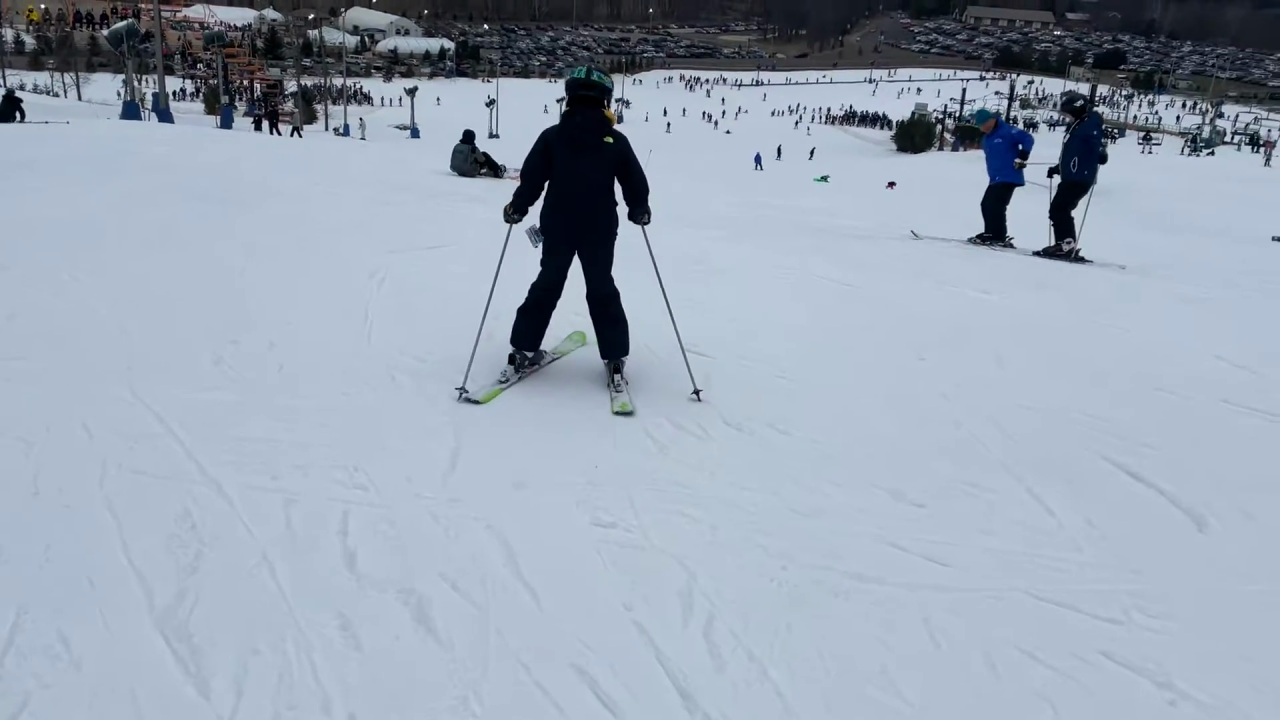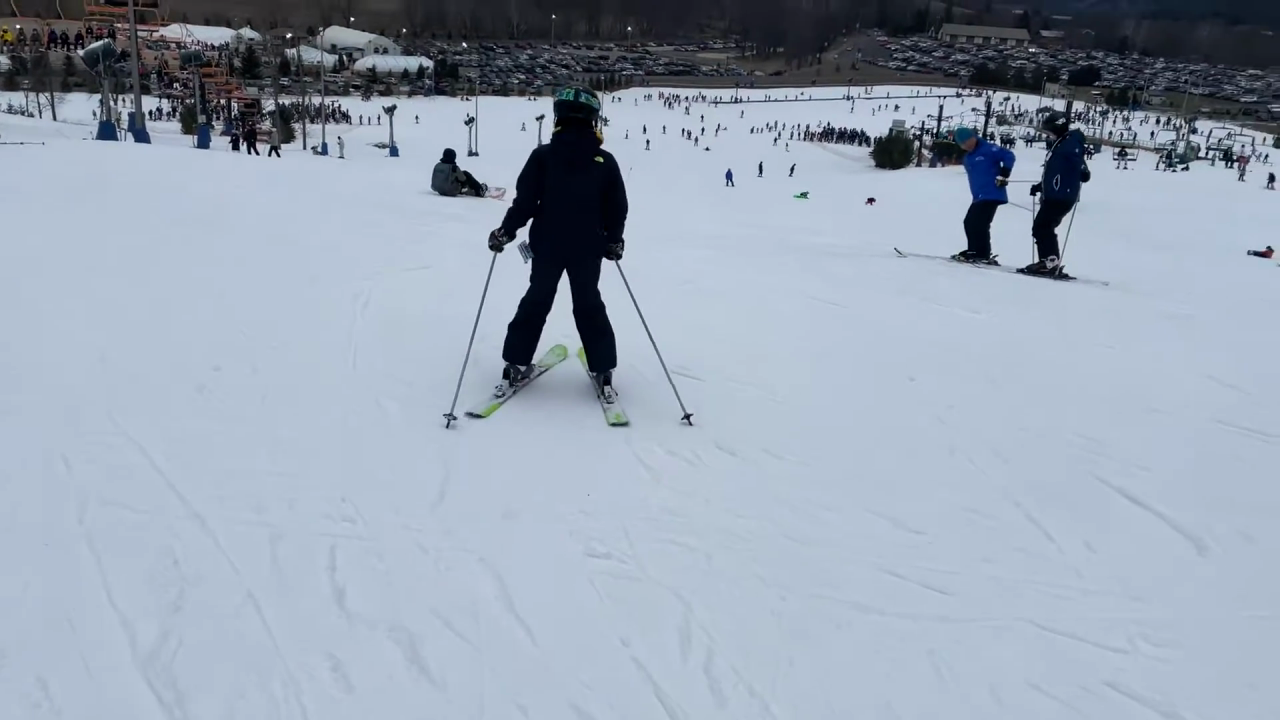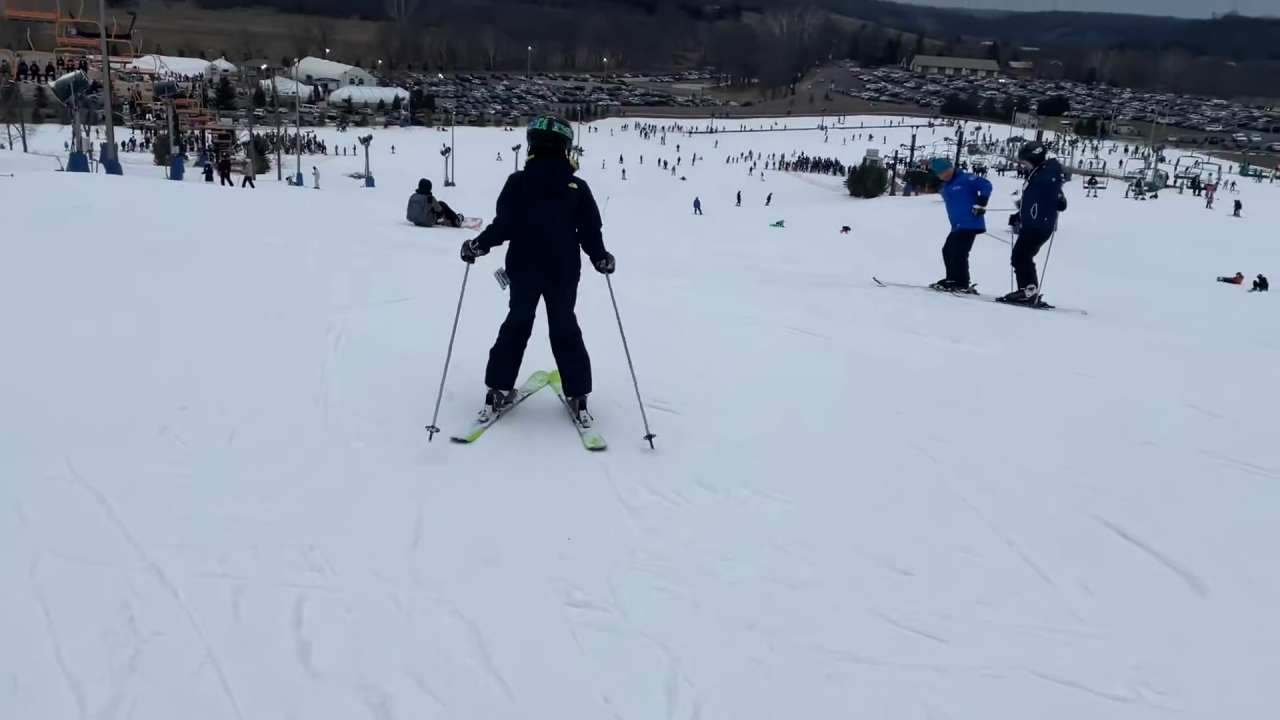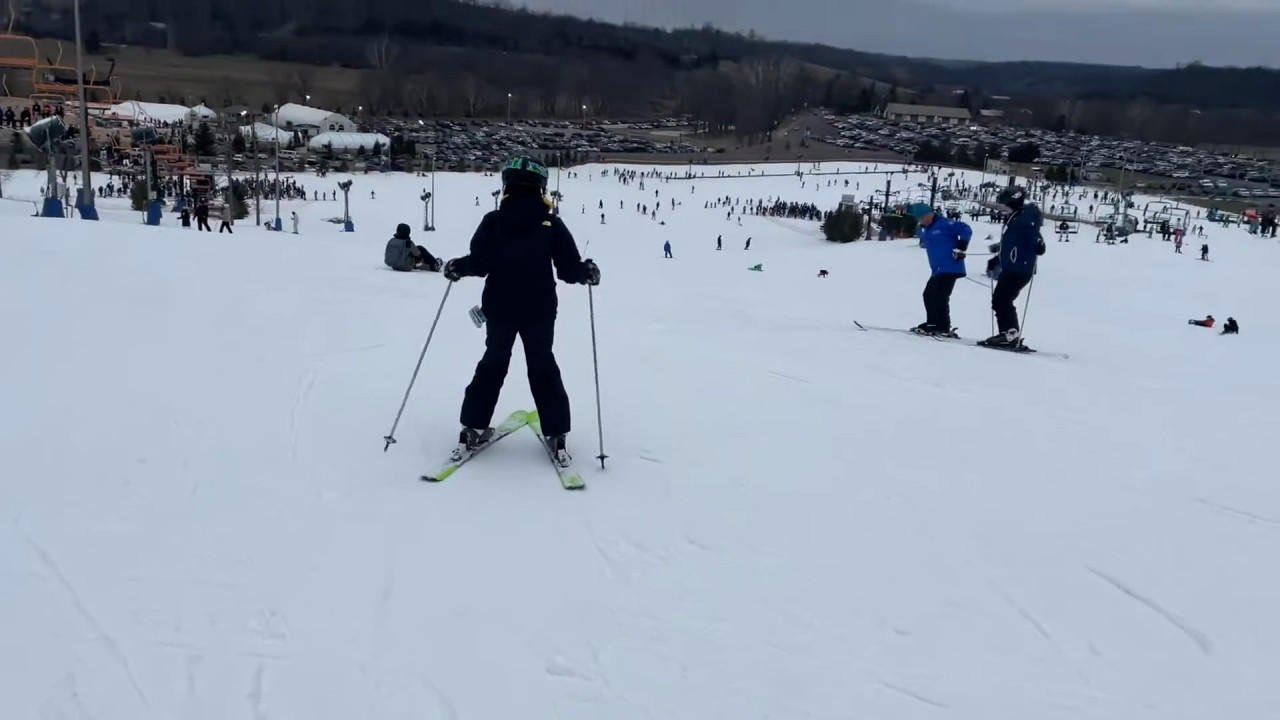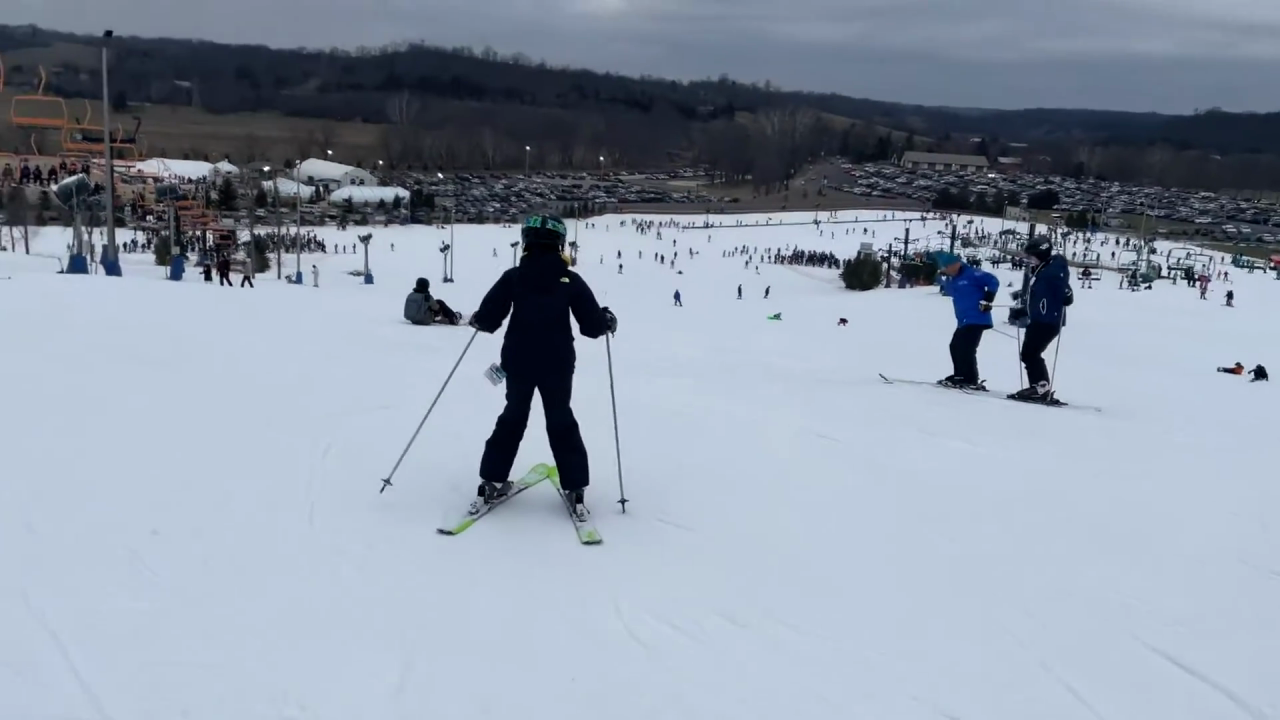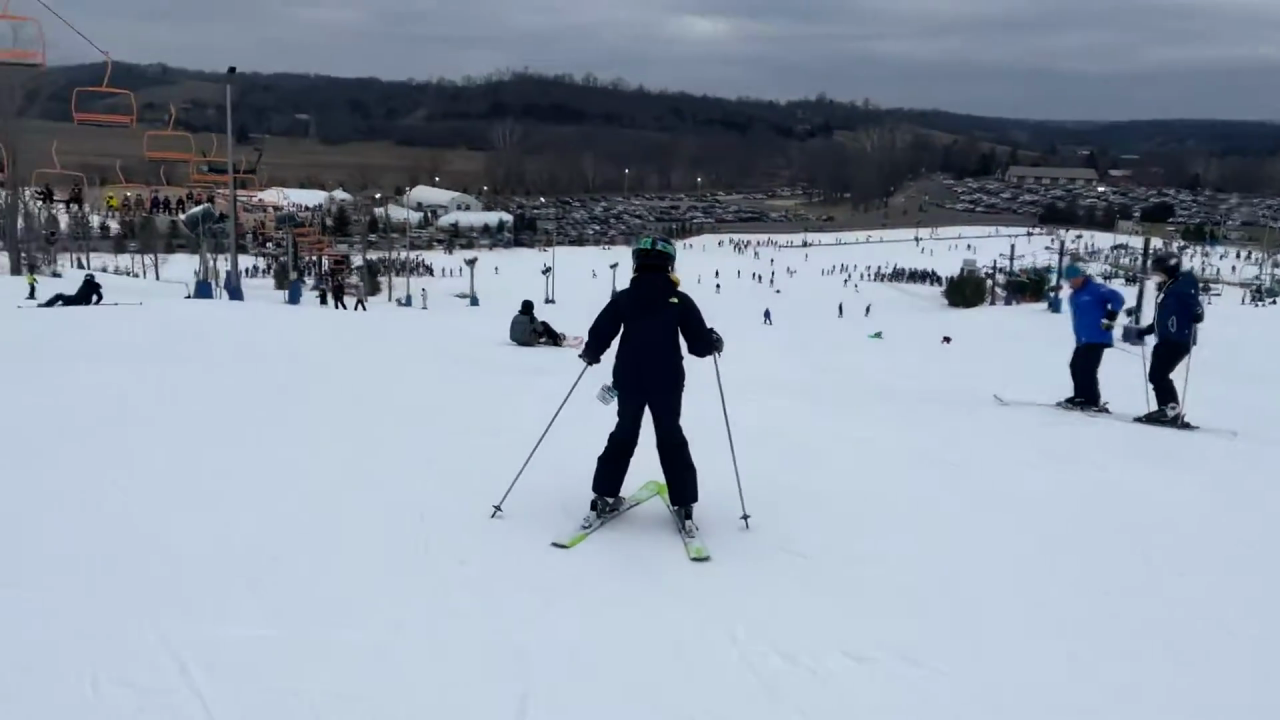
dt=0.2s
person 1, frame 1
left shoulder: (552, 136)
right shoulder: (616, 141)
left elbow: (532, 180)
right elbow: (636, 185)
left wrist: (517, 208)
right wrist: (639, 211)
left hip: (558, 228)
right hip: (600, 231)
left knee: (547, 286)
right knee: (602, 291)
left ankle: (524, 351)
right ankle: (614, 359)
person 1, frame 2
left shoulder: (543, 155)
right shoulder: (604, 160)
left elbow: (525, 200)
right elbow: (616, 207)
left wrist: (506, 231)
right wrist: (613, 241)
left hip: (547, 244)
right hip: (588, 247)
left knee: (536, 301)
right knee: (590, 306)
left ankle: (516, 366)
right ankle: (603, 372)
person 1, frame 3
left shoulder: (518, 181)
right shoulder: (577, 186)
left elbow: (505, 224)
right elbow: (590, 232)
left wrist: (477, 245)
right wrist: (601, 258)
left hip: (524, 270)
right hip: (563, 272)
left knee: (516, 326)
right knee: (565, 330)
left ankle: (499, 390)
right ankle: (578, 397)
person 1, frame 4
left shoulder: (494, 220)
right shoulder: (552, 224)
left elbow: (480, 263)
right elbow: (569, 268)
left wrist: (456, 267)
right wrist: (589, 272)
left hip: (500, 308)
right hip: (540, 310)
left knee: (493, 364)
right knee: (543, 368)
left ankle: (473, 429)
right ankle: (556, 435)
person 1, frame 5
left shoulder: (513, 277)
right shoulder: (571, 280)
left elbow: (490, 316)
right elbow: (592, 324)
left wrist: (477, 320)
right wrist: (608, 322)
left hip: (518, 363)
right hip: (558, 365)
left knee: (512, 418)
right knee: (562, 422)
left ankle: (492, 482)
right ankle: (575, 489)
person 1, frame 6
left shoulder: (623, 298)
right shoulder: (680, 301)
left elbow: (599, 335)
right elbow: (699, 345)
left wrist: (590, 353)
right wrist: (714, 342)
left hip: (629, 381)
right hip: (667, 383)
left knee: (623, 435)
right knee: (671, 439)
left ankle: (604, 497)
right ankle: (684, 505)
